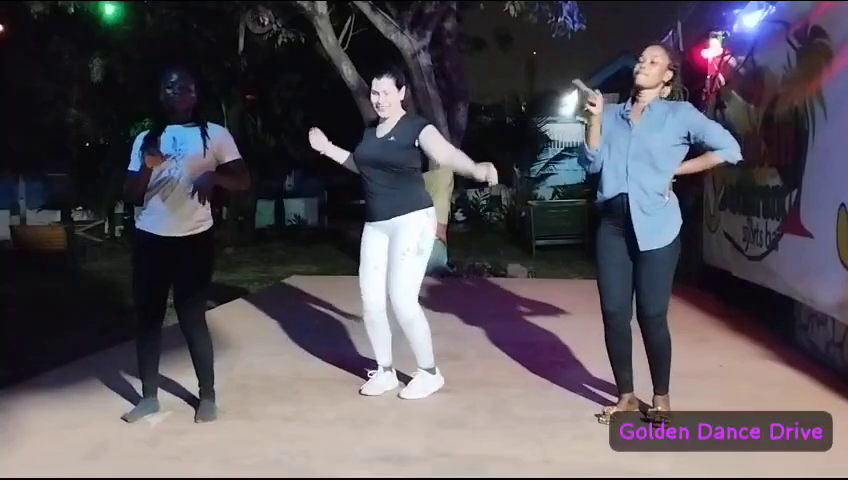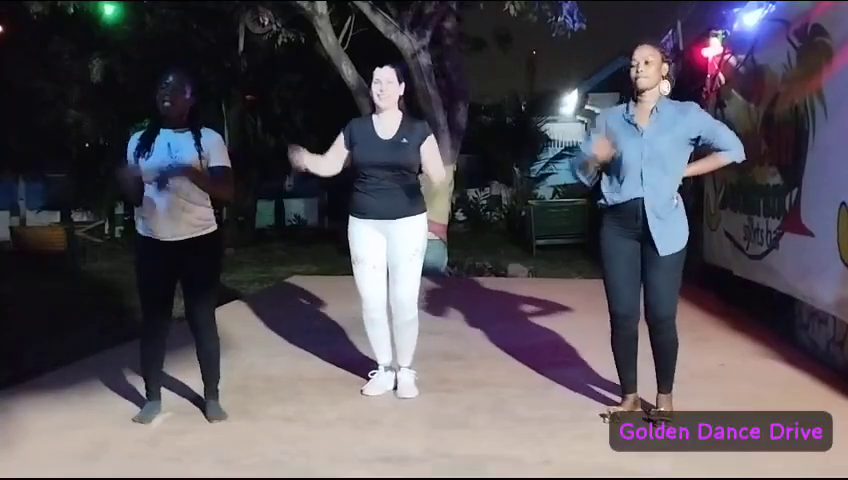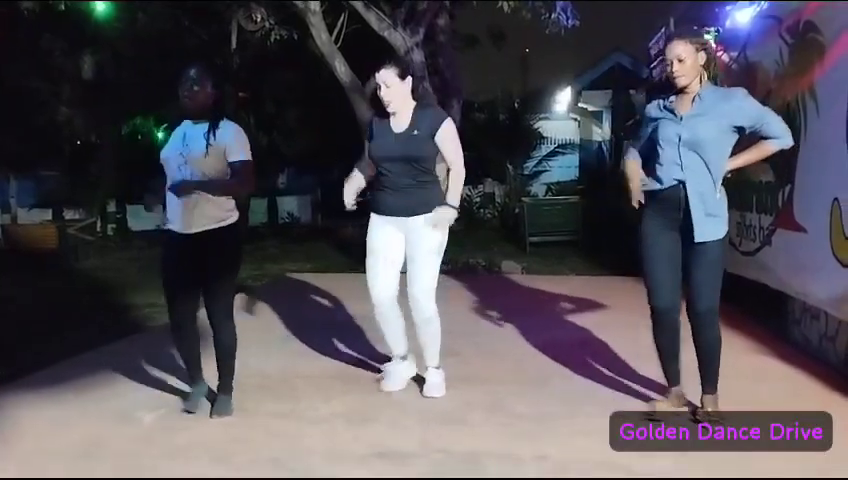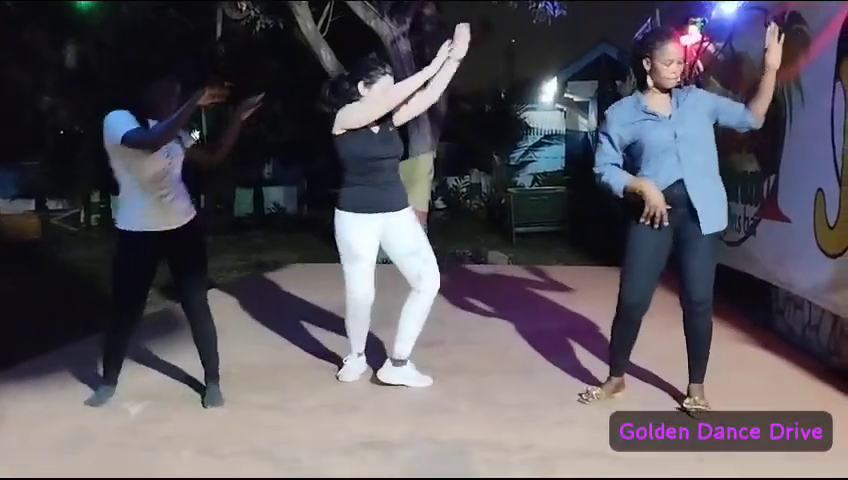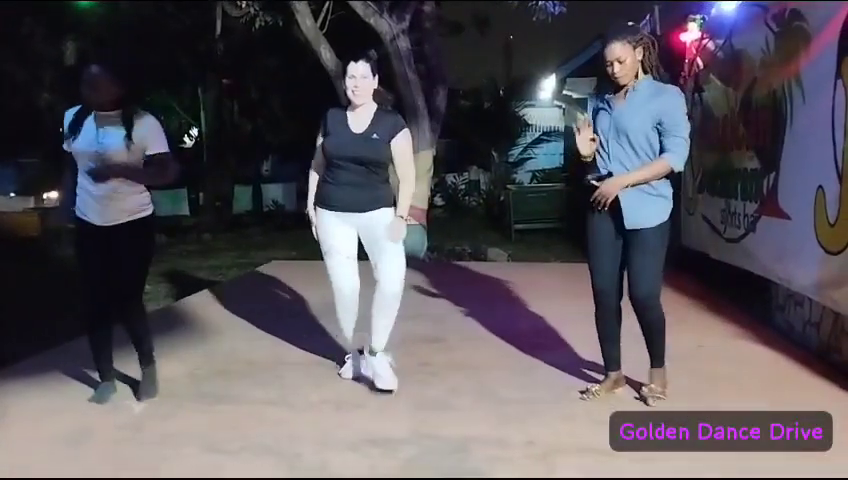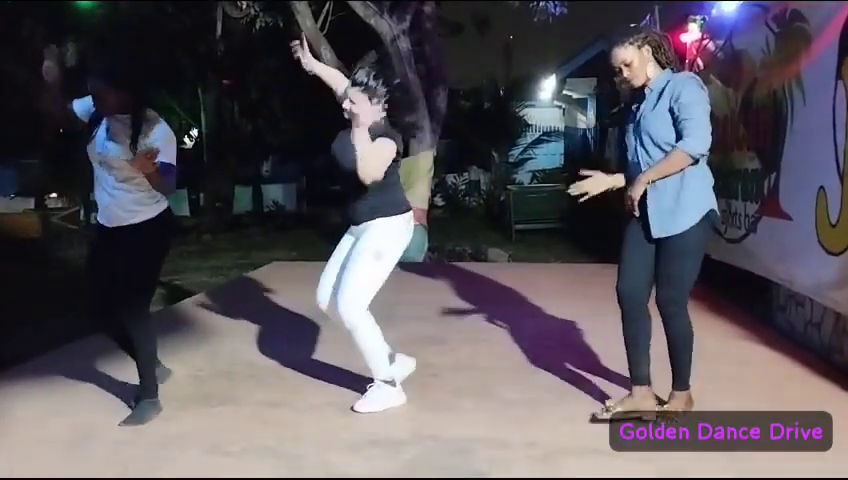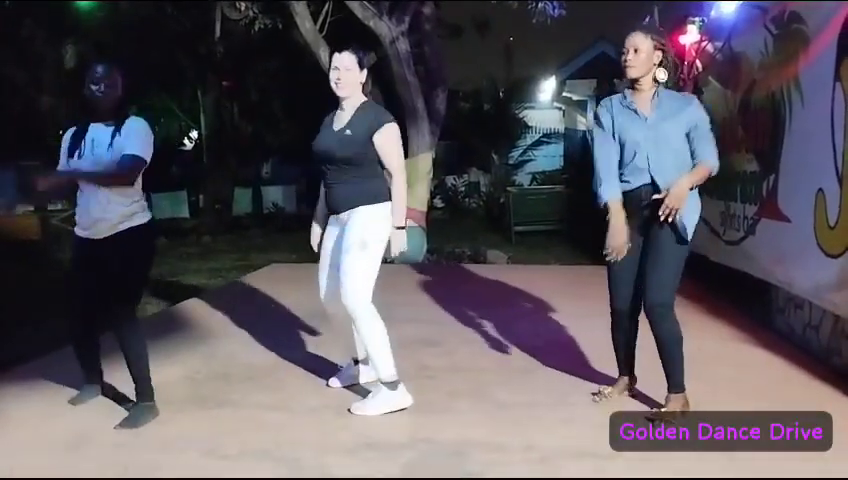
dt=0.7s
person 1, frame 1
left shoulder: (680, 114)
right shoulder: (612, 115)
left elbow: (728, 149)
right elbow: (591, 164)
left wrist: (675, 169)
right wrist: (595, 120)
left hip: (656, 224)
right hip: (612, 223)
left knee: (651, 314)
right knee: (614, 312)
left ankle: (661, 397)
right ankle: (626, 395)
person 1, frame 2
left shoulder: (686, 114)
right shoulder: (609, 119)
left elbow: (733, 149)
right elbow: (584, 175)
left wrist: (681, 172)
right wrist: (593, 158)
left hip: (664, 225)
right hip: (618, 224)
left knee: (661, 315)
right knee: (622, 314)
left ankle: (665, 396)
right ankle: (629, 395)
person 1, frame 3
left shoulder: (731, 101)
right shoulder: (656, 110)
left elbow: (780, 136)
right elbow: (637, 148)
left wrist: (728, 164)
right wrist: (632, 167)
left hip: (705, 217)
right hip: (659, 215)
left knee: (703, 311)
right knee: (662, 307)
left ankle: (709, 397)
right ankle: (673, 389)
person 1, frame 4
left shoulder: (698, 101)
right shoulder: (622, 113)
left elbow: (750, 120)
right elbow: (605, 168)
left wrist: (770, 70)
right wrist: (642, 186)
left hip: (700, 212)
right hip: (653, 212)
left knee: (698, 301)
right knee: (632, 300)
left ankle: (696, 388)
right ankle: (616, 377)
person 1, frame 5
left shoulder: (667, 97)
right shoulder: (601, 103)
left elbow: (675, 157)
left wrist: (622, 181)
right wrist: (587, 150)
left hip: (647, 209)
right hip: (604, 207)
left knee: (645, 293)
right knee: (605, 294)
left ankle: (657, 371)
right ankle: (614, 373)
person 1, frame 6
left shoulder: (683, 86)
right shoulder: (639, 106)
left elbow: (695, 145)
left wrist: (643, 179)
right wrist: (609, 180)
left hip: (684, 211)
right hip: (645, 212)
left knee: (671, 302)
right knee: (629, 294)
left ankle: (682, 392)
right ankle: (641, 391)
person 1, frame 7
left shoulder: (686, 105)
right shoulder: (609, 108)
left elbow: (708, 159)
right elbow: (605, 166)
left wrist: (685, 186)
right wrist: (616, 218)
left hip: (673, 212)
right hip: (628, 212)
left knee: (658, 303)
right knee: (622, 304)
left ankle: (677, 394)
right ankle: (625, 376)
person 2, frame 1
left shoulder: (215, 134)
right shoulder: (145, 139)
left elbow: (243, 180)
right elbow: (131, 194)
left wrist: (213, 175)
right wrist: (147, 169)
left hip: (194, 239)
right hip: (150, 238)
left knee: (191, 317)
right knee: (148, 316)
left ankle: (207, 396)
right ankle: (148, 396)
person 2, frame 2
left shoulder: (209, 139)
right shoulder: (140, 141)
left elbow: (226, 189)
right elbow: (133, 194)
left wrist: (188, 171)
right wrist: (131, 186)
left hip: (200, 242)
right hip: (153, 244)
left knee: (202, 321)
right knee: (154, 321)
left ankle: (212, 397)
right ankle: (152, 399)
person 2, frame 3
left shoulder: (229, 132)
right shoulder: (172, 132)
left elbow: (244, 182)
left wrist: (200, 185)
right wrist: (161, 195)
left hip: (218, 235)
right hip: (176, 235)
left knee: (220, 314)
right knee: (180, 314)
left ankle: (225, 390)
right ankle: (196, 383)
person 2, frame 4
left shoulder: (174, 130)
right shoulder: (118, 121)
left elbow: (212, 157)
right elbow: (151, 142)
left wrist: (238, 118)
right wrist: (194, 103)
left hip: (183, 228)
right hip: (137, 232)
left knee: (197, 307)
right knee: (125, 310)
left ankle: (212, 381)
right ankle: (108, 381)
person 2, frame 5
left shoulder: (143, 123)
right shoulder: (74, 118)
left elbow: (168, 172)
left wrist: (119, 170)
right wrist: (68, 206)
left hip: (133, 224)
right hip: (89, 225)
left knee: (127, 301)
right knee: (95, 302)
left ankle: (148, 367)
right ankle: (106, 378)
person 2, frame 6
left shoulder: (155, 129)
right shoulder: (96, 113)
left elbow: (167, 186)
right elbow: (61, 113)
left wrist: (148, 170)
right wrist: (52, 82)
left hip: (146, 228)
right hip: (108, 227)
left knee: (131, 309)
right knee: (101, 305)
left ankle: (149, 396)
right ankle: (152, 367)
person 2, frame 7
left shoulder: (134, 128)
right shoulder: (73, 136)
left elbow: (127, 176)
right elbow: (62, 183)
left wrist: (63, 178)
left hip: (129, 235)
right hip: (87, 238)
left knee: (121, 315)
right knee: (82, 315)
left ankle: (146, 400)
right ankle: (93, 380)
person 3, frame 1
left shoulder: (416, 126)
right shoulder: (372, 131)
left elbow: (446, 153)
right elbow: (359, 163)
left wrist: (475, 169)
right wrist: (328, 149)
left hip: (412, 219)
right hip: (375, 225)
left knee: (402, 299)
right knee: (371, 302)
left ankle: (429, 373)
right ankle: (385, 372)
person 3, frame 2
left shoulder: (418, 130)
right shoulder: (355, 129)
left elbow: (436, 173)
right elbow: (330, 165)
left wrist: (435, 173)
right wrist: (305, 159)
left hip: (407, 222)
right hip: (364, 223)
left knee: (404, 300)
right knee: (371, 301)
left ankle: (406, 371)
right ankle: (384, 369)
person 3, frame 3
left shoulder: (434, 118)
right shoulder: (376, 124)
left elbow: (457, 164)
left wrist: (450, 203)
right wrist: (354, 182)
left hip: (426, 217)
right hip: (384, 219)
left knee: (421, 297)
right knee: (380, 294)
left ankle: (434, 370)
right ankle: (401, 360)
person 3, frame 4
left shoulder: (388, 118)
right shoulder: (344, 116)
left elbow: (426, 98)
right elbow: (386, 99)
left wrist: (454, 59)
right wrist: (433, 66)
left hip: (397, 213)
right hip: (356, 217)
left knee: (428, 281)
right knee: (361, 295)
left ankle: (398, 364)
right ankle: (356, 357)
person 3, frame 5
left shoulder: (392, 123)
right shoulder: (331, 118)
left elbow: (407, 174)
right elbow: (318, 164)
left wrist: (401, 215)
right wrist: (311, 206)
left hip: (376, 213)
right hip: (332, 215)
left knee: (392, 279)
right knee: (343, 289)
left ankle: (379, 356)
right ankle: (356, 353)
person 3, frame 6
left shoulder: (385, 136)
right shoulder: (358, 114)
left elbow: (369, 174)
right elbow: (338, 79)
left wrist: (361, 132)
right wrist: (309, 63)
left hip: (386, 226)
right hip: (360, 227)
left knee: (349, 305)
right knee: (326, 299)
left ankle: (388, 386)
right ankle: (391, 360)
person 3, frame 7
left shoulder: (376, 118)
right shoulder: (331, 119)
left elbow: (398, 174)
left wrist: (398, 226)
right wrist: (318, 218)
left hip: (369, 215)
right hip: (338, 218)
left knee: (355, 297)
right knee: (330, 295)
left ankle: (392, 387)
right ankle: (364, 363)
